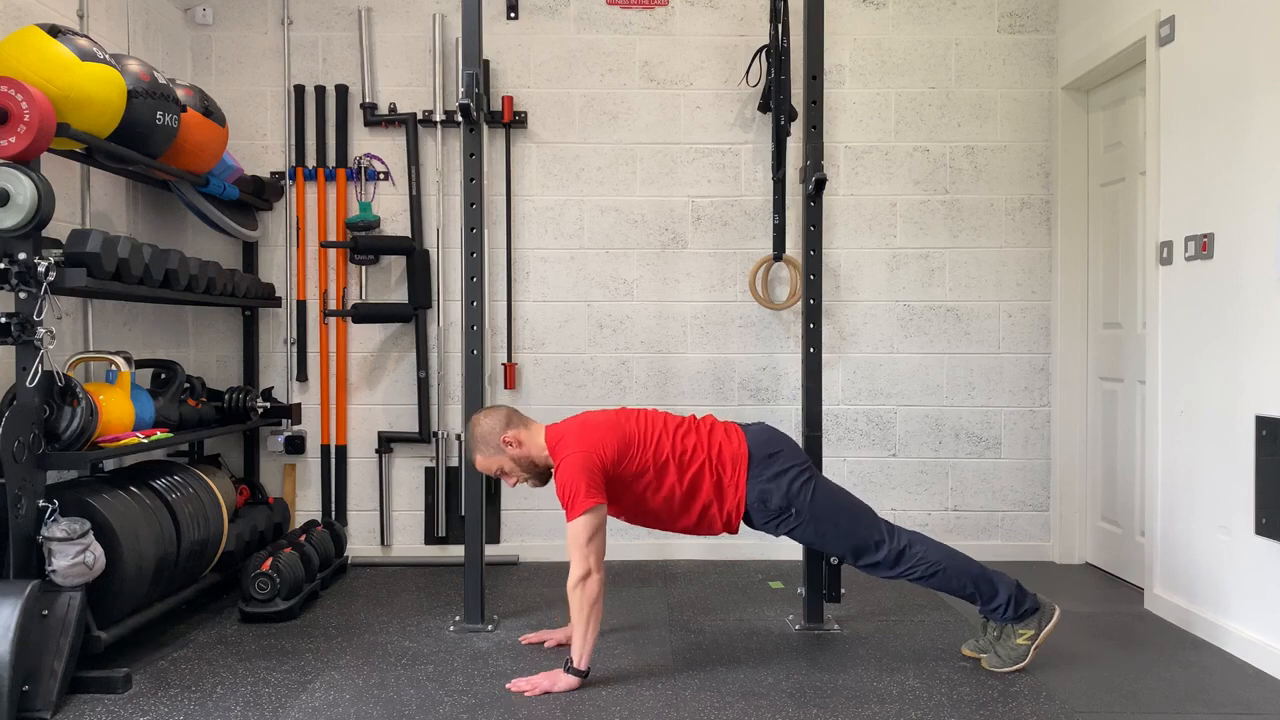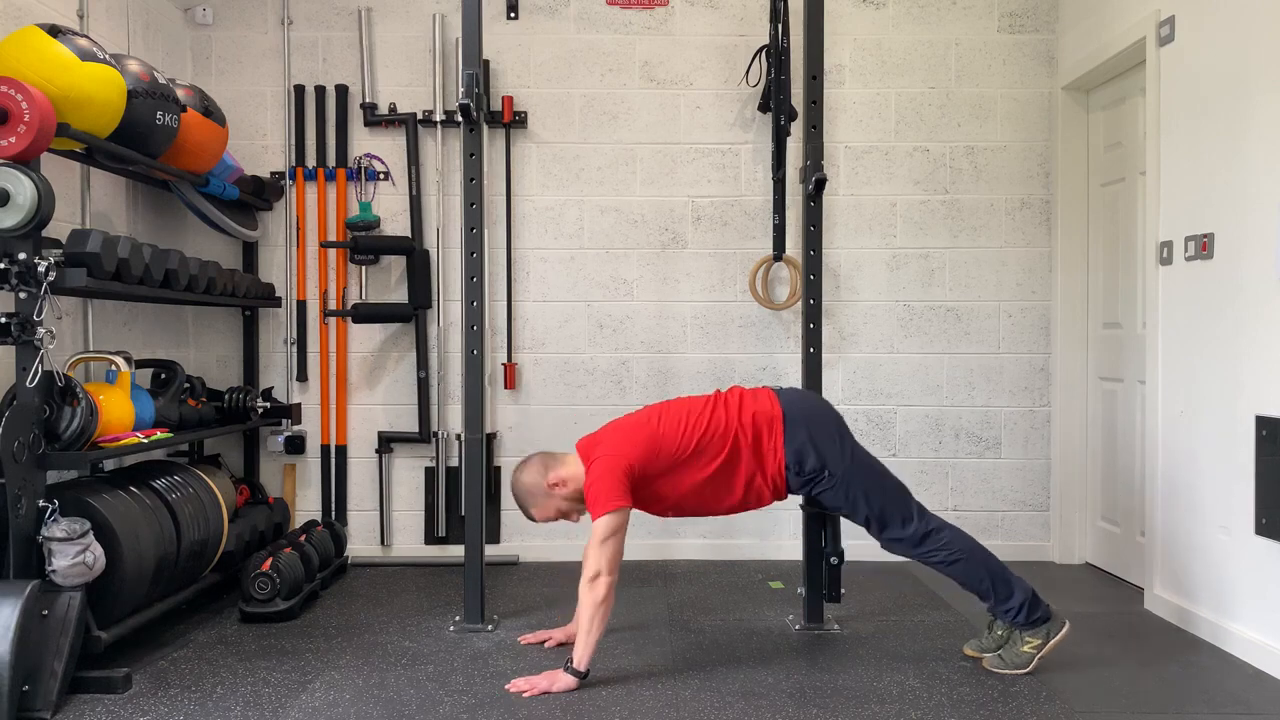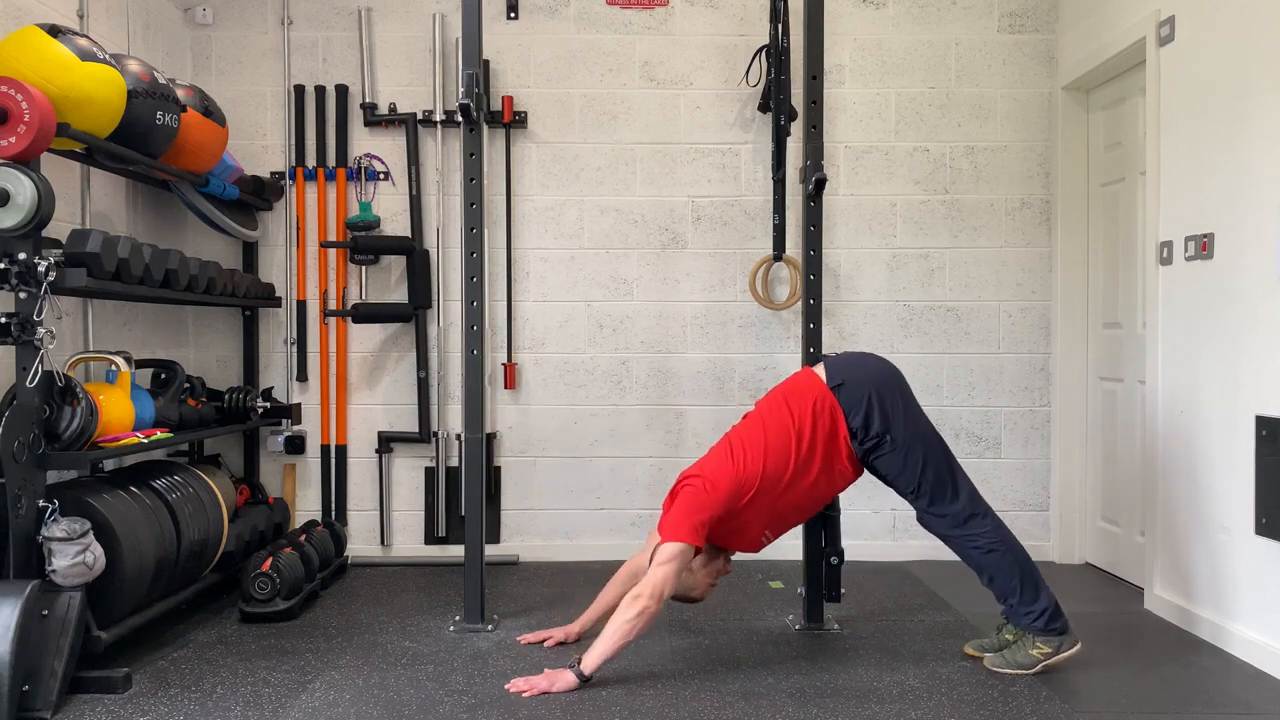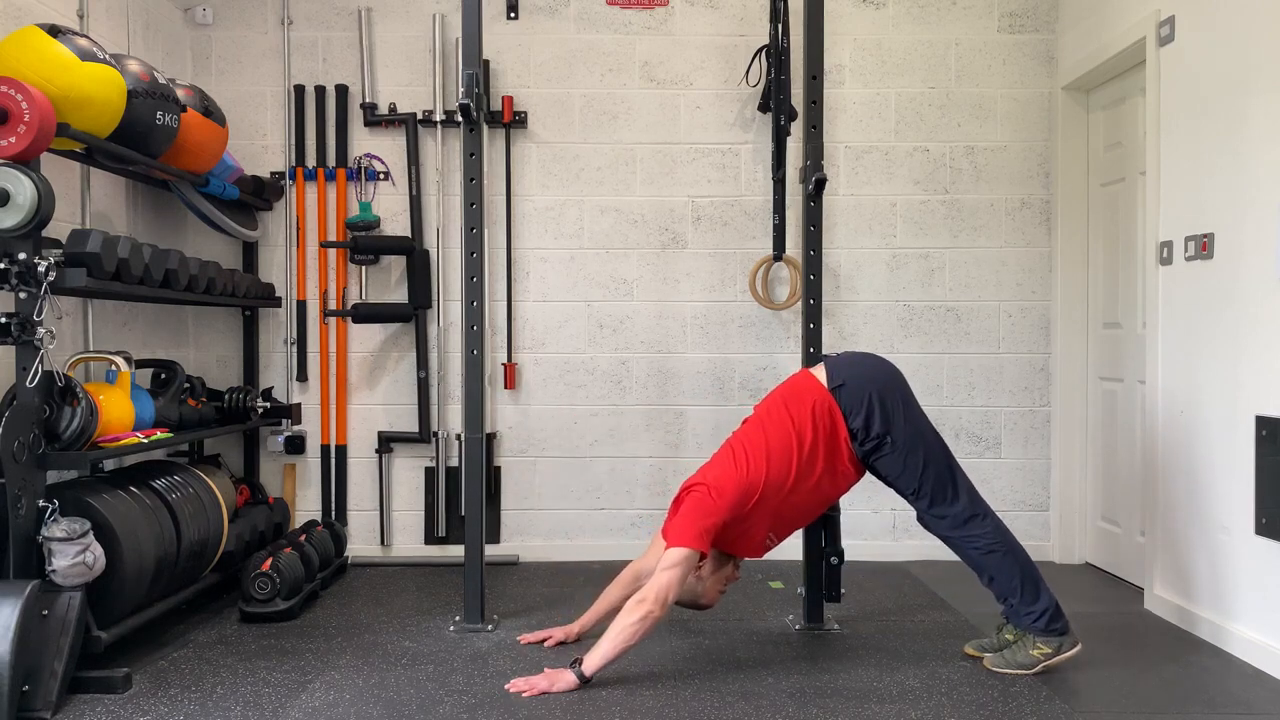
dt=1s
person 1, frame 1
left shoulder: (572, 458)
right shoulder: (575, 442)
left elbow: (586, 571)
right elbow: (590, 562)
left wrist: (574, 669)
right wrist: (577, 628)
left hip: (760, 481)
right hip: (749, 464)
left knee: (881, 550)
right knee: (876, 548)
left ankle: (1020, 610)
right ankle: (1001, 608)
person 1, frame 2
left shoulder: (604, 466)
right shoulder: (603, 454)
left elbow: (599, 574)
right elbow: (600, 571)
left wrist: (573, 670)
right wrist: (575, 626)
left hip: (792, 441)
right hip: (783, 428)
left knee: (908, 530)
right knee: (905, 530)
left ankle: (1032, 618)
right ankle: (1010, 614)
person 1, frame 3
left shoulder: (698, 505)
right shoulder: (695, 505)
left elbow: (646, 597)
right elbow: (638, 566)
left wrist: (578, 672)
right wrist: (576, 627)
left hip: (857, 400)
right hip: (849, 395)
left knee: (954, 512)
right knee: (947, 513)
left ankle: (1046, 629)
right ankle: (1024, 620)
person 1, frame 4
left shoulder: (704, 508)
right shoulder: (700, 508)
left elbow: (651, 602)
right elbow: (640, 569)
left wrist: (578, 673)
right wrist: (576, 627)
left hip: (858, 399)
right hip: (848, 396)
left knee: (954, 514)
right knee: (947, 514)
left ankle: (1046, 630)
right ankle: (1024, 621)
